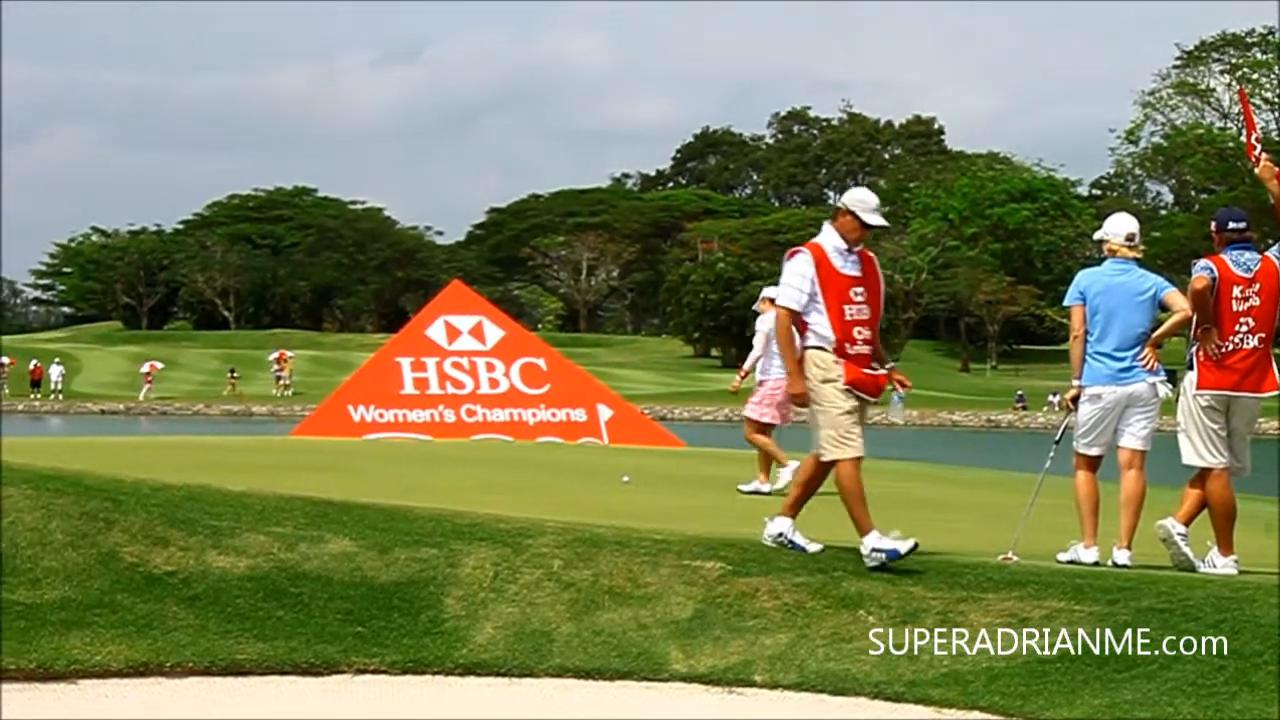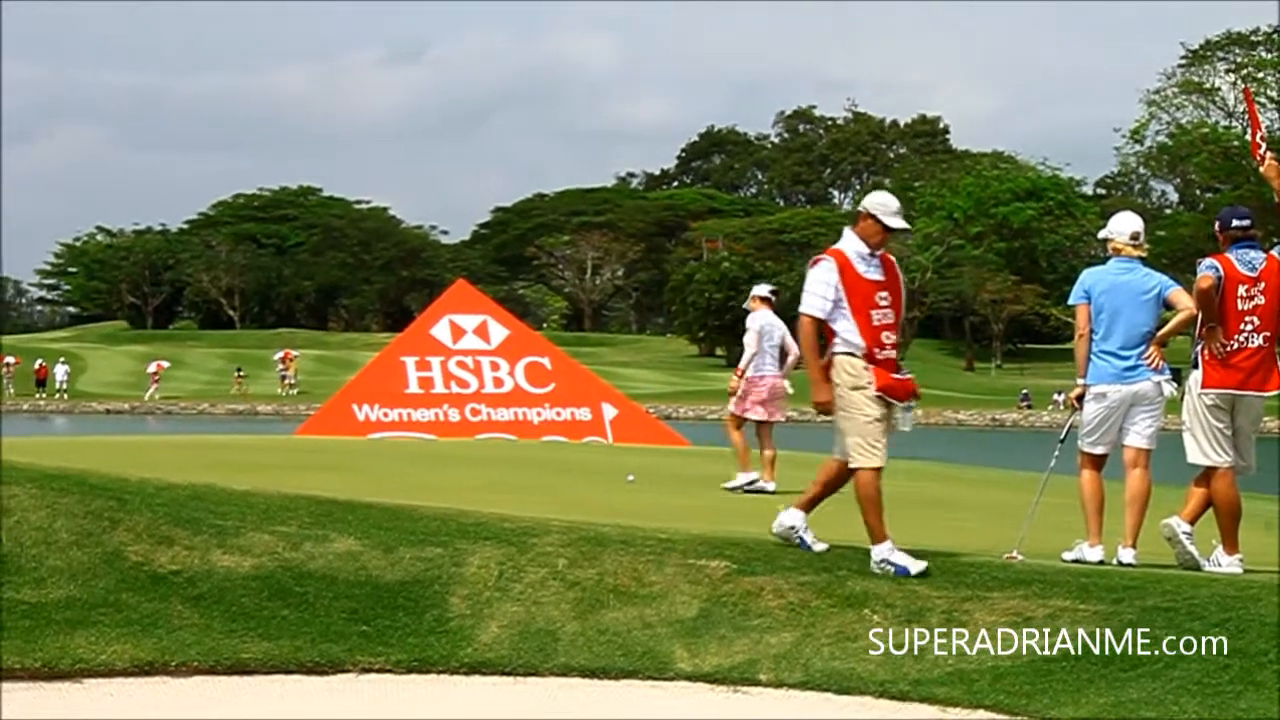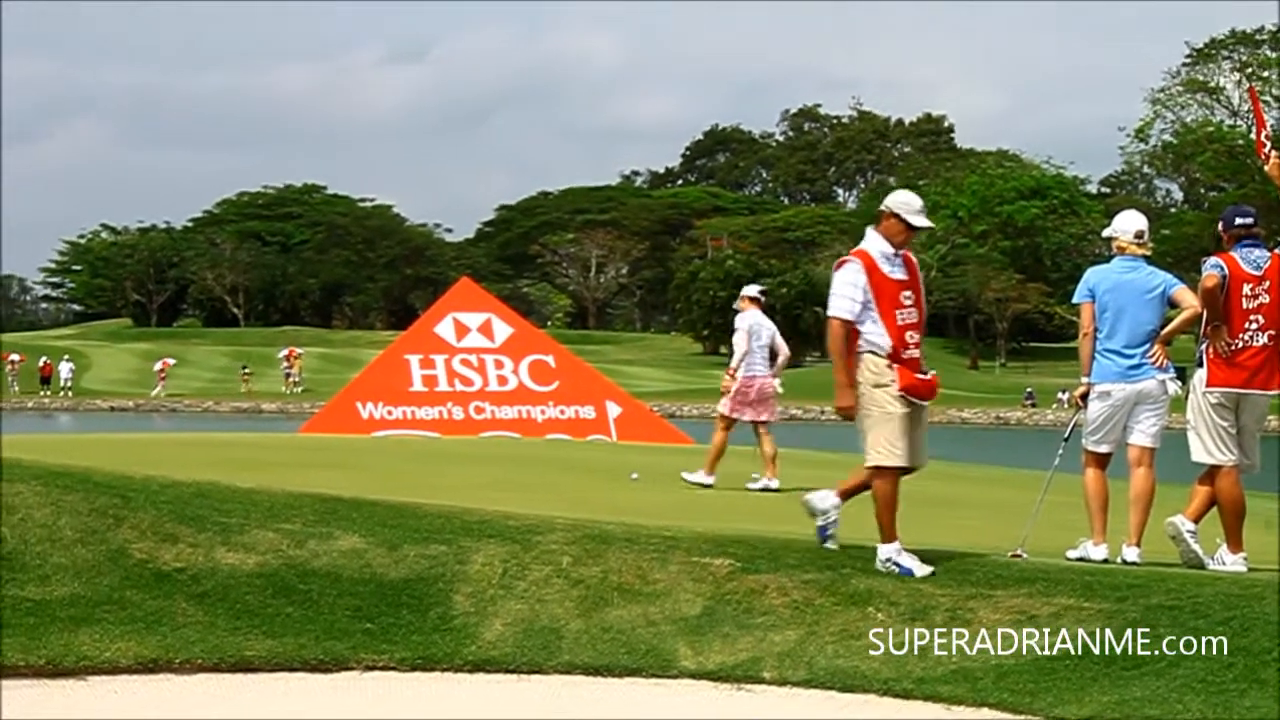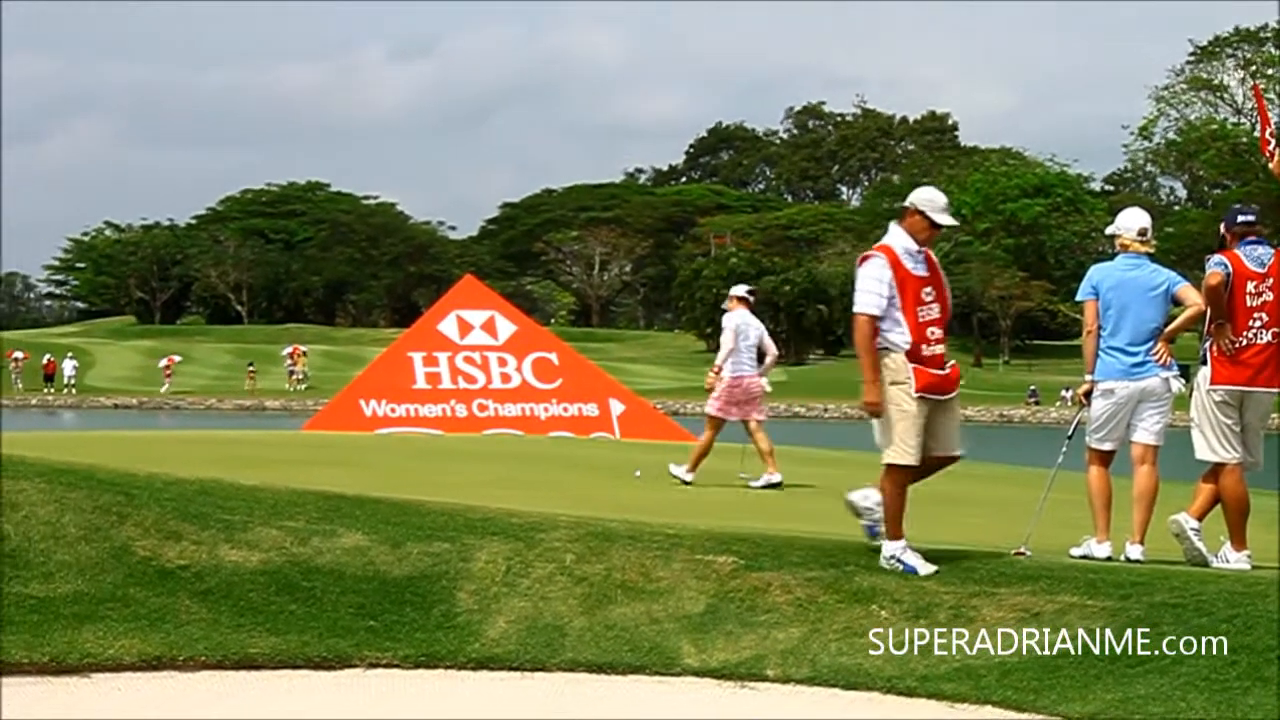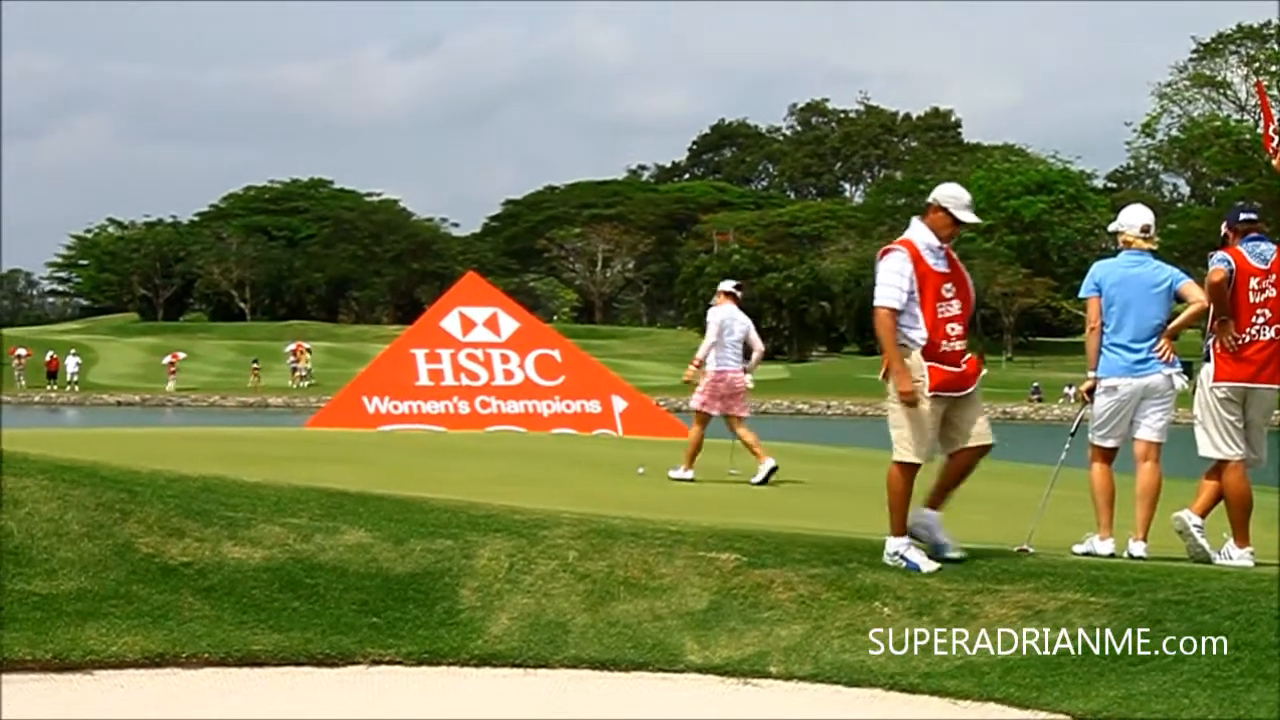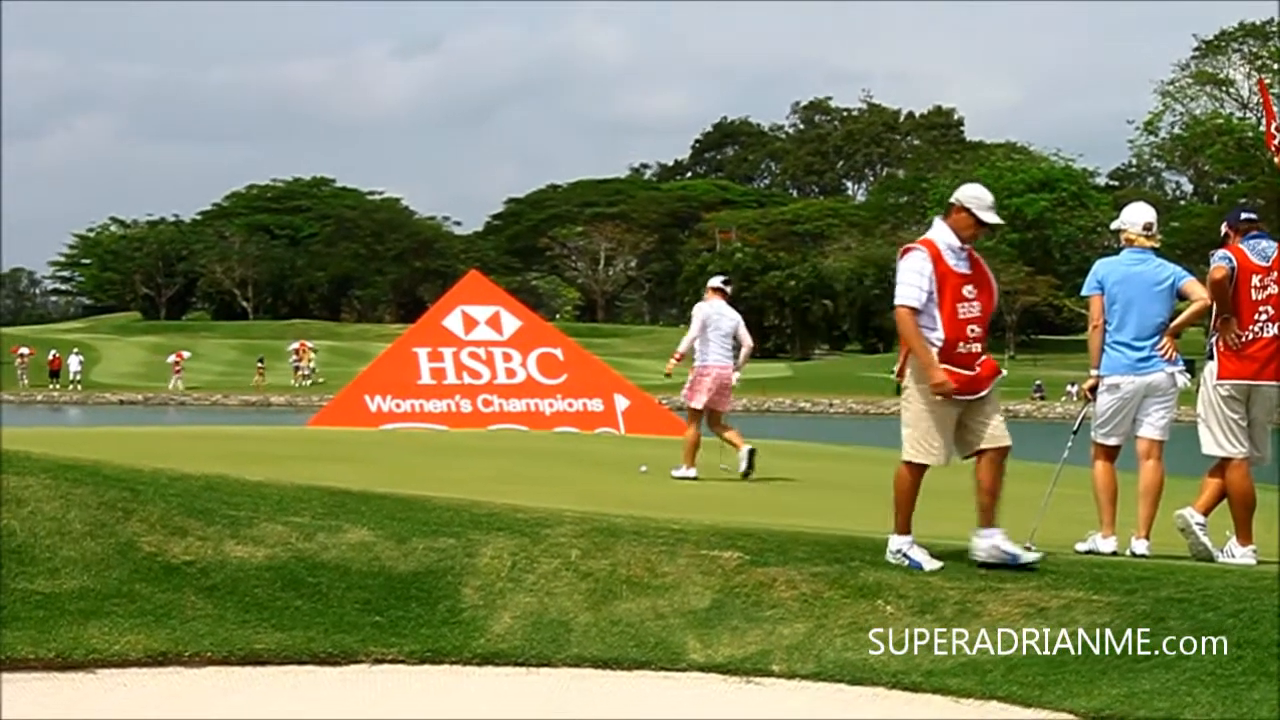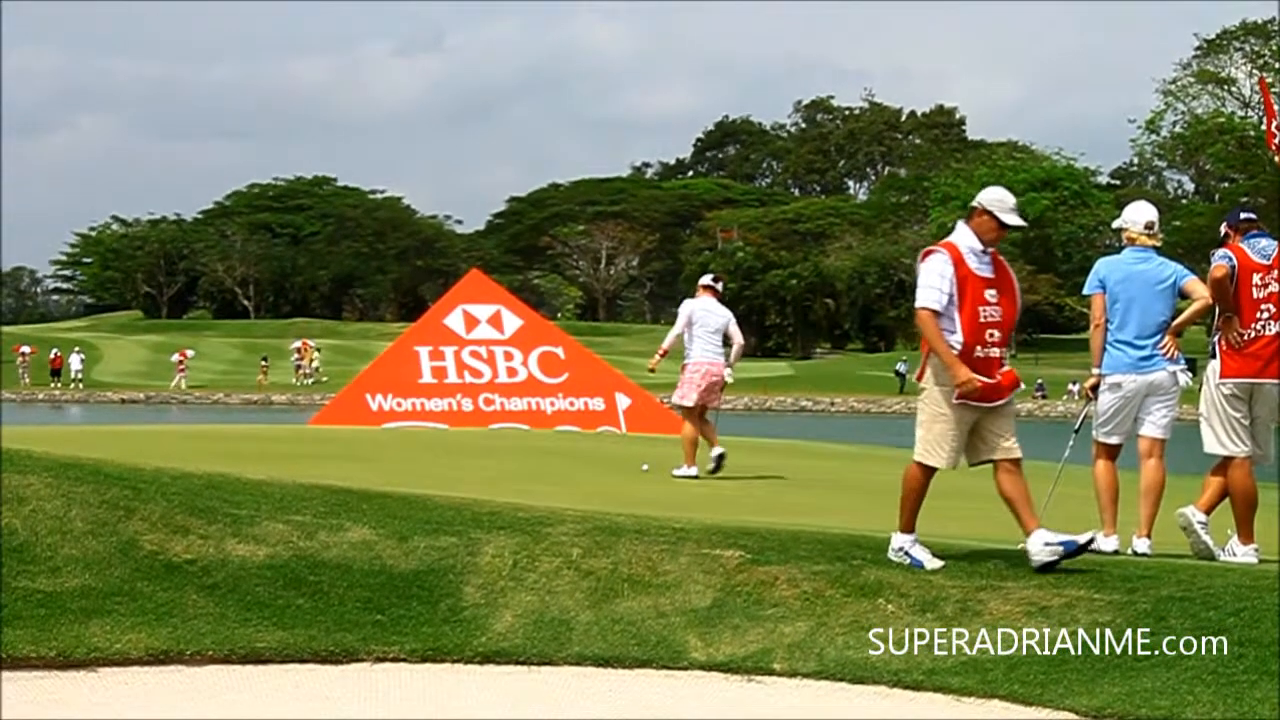
dt=0.1s
person 1, frame 1
left shoulder: (868, 262)
right shoulder: (808, 258)
right elbow: (784, 318)
left wrist: (887, 368)
right wrist: (793, 376)
left hip: (858, 371)
right hip: (826, 367)
left knee: (826, 453)
right knee: (846, 454)
left ankle: (781, 524)
right ankle: (871, 541)
person 1, frame 2
left shoulder: (888, 264)
right shoulder: (831, 266)
right elbow: (808, 325)
left wrist: (899, 374)
right wrist: (818, 383)
left hip: (883, 376)
right hip: (853, 373)
left knee: (852, 458)
right knee: (869, 461)
left ankle: (793, 517)
right ankle: (882, 550)
person 1, frame 3
left shoulder: (908, 263)
right shoulder: (857, 266)
right elbow: (836, 328)
left wrist: (918, 373)
right wrist: (843, 388)
left hip: (905, 375)
right hip: (877, 373)
left knee: (908, 461)
right knee: (888, 462)
left ankle: (829, 500)
right ankle: (890, 550)
person 1, frame 4
left shoulder: (928, 260)
right shoulder: (880, 261)
right elbow: (863, 324)
left wrist: (946, 368)
right wrist: (871, 384)
left hip: (934, 372)
right hip: (899, 373)
left knee: (947, 450)
right knee: (901, 460)
left ankle: (873, 499)
right ankle: (894, 545)
person 1, frame 5
left shoulder: (948, 257)
right shoulder: (901, 255)
right elbow: (883, 317)
left wrist: (963, 364)
right wrist: (900, 373)
left hip: (953, 370)
right hip: (918, 369)
left knee: (976, 444)
right knee: (909, 456)
left ankle: (927, 516)
right ankle: (898, 543)
person 1, frame 6
left shoulder: (972, 259)
right shoulder: (921, 255)
right elbow: (904, 315)
left wrist: (981, 365)
right wrist: (932, 368)
left hip: (973, 373)
right hip: (935, 374)
left knee: (994, 448)
right knee: (919, 458)
left ankle: (989, 538)
right ankle: (900, 541)
person 1, frame 7
left shoulder: (997, 263)
right shoulder: (943, 258)
right elbow: (925, 317)
left wrist: (1000, 372)
right wrist: (954, 367)
left hip: (992, 378)
right hip: (953, 376)
left knee: (1007, 459)
right knee: (929, 459)
left ankle: (1039, 542)
right ankle: (903, 540)
person 2, frame 1
left shoulder: (1210, 265)
left elbow: (1200, 286)
left wrist: (1206, 327)
left hip: (1208, 379)
left knee: (1215, 467)
right knee: (1221, 465)
left ankle: (1225, 556)
right ankle: (1180, 523)
person 2, frame 2
left shoulder: (1216, 263)
left elbow: (1204, 286)
left wrist: (1212, 326)
left hip: (1213, 379)
left knee: (1220, 467)
right knee: (1225, 466)
left ankle: (1230, 556)
right ankle: (1185, 522)
person 2, frame 3
left shoulder: (1220, 262)
left elbow: (1209, 285)
left wrist: (1217, 324)
left hip: (1218, 377)
left knee: (1225, 465)
right knee: (1229, 465)
left ankle: (1234, 554)
right ankle: (1189, 520)
person 2, frame 4
left shoulder: (1225, 260)
left elbow: (1213, 282)
left wrist: (1221, 322)
left hip: (1222, 375)
left knee: (1228, 462)
right knee: (1233, 461)
left ankle: (1238, 551)
right ankle: (1192, 518)
person 2, frame 5
left shoulder: (1227, 257)
left elbow: (1215, 279)
left wrist: (1224, 319)
left hip: (1226, 371)
left knee: (1232, 459)
right knee: (1236, 458)
left ankle: (1241, 548)
right ankle: (1195, 514)
person 2, frame 6
left shoulder: (1230, 254)
left elbow: (1218, 277)
left wrist: (1225, 316)
left hip: (1229, 370)
left knee: (1235, 457)
right knee: (1239, 456)
left ankle: (1243, 546)
right ankle: (1198, 512)
person 2, frame 7
left shoulder: (1230, 253)
left elbow: (1218, 276)
left wrist: (1228, 315)
left hip: (1232, 368)
left knee: (1238, 456)
right knee: (1241, 455)
left ankle: (1245, 545)
right ankle: (1200, 511)
person 3, frame 1
left shoulder: (1086, 279)
right shoulder: (1152, 282)
left elbow: (1078, 334)
right elbow: (1185, 310)
left wrist: (1076, 382)
right wrist: (1153, 341)
left hip: (1099, 383)
right hip: (1142, 382)
left knee: (1085, 465)
right knee: (1132, 465)
left ankle: (1088, 546)
right ankle: (1123, 549)
person 3, frame 2
left shoulder: (1090, 278)
right shoulder: (1156, 280)
left elbow: (1083, 333)
right elbow: (1189, 309)
left wrist: (1080, 381)
right wrist: (1159, 340)
left hip: (1104, 383)
right hip: (1147, 382)
left knee: (1090, 464)
right knee: (1137, 464)
left ankle: (1093, 545)
right ankle: (1128, 548)
person 3, frame 3
left shoulder: (1095, 276)
right shoulder: (1161, 279)
left elbow: (1087, 331)
right elbow: (1194, 307)
left wrist: (1085, 379)
right wrist: (1163, 338)
left hip: (1108, 381)
right hip: (1152, 380)
left knee: (1094, 462)
right knee: (1142, 462)
left ankle: (1098, 543)
right ankle: (1133, 546)
person 3, frame 4
left shoulder: (1098, 273)
right shoulder: (1164, 276)
left elbow: (1091, 329)
right elbow: (1198, 304)
left wrist: (1088, 377)
right wrist: (1167, 335)
left hip: (1112, 379)
right hip: (1155, 378)
left knee: (1098, 460)
right knee: (1145, 460)
left ankle: (1101, 541)
right ankle: (1136, 544)
person 3, frame 5
left shoulder: (1101, 270)
right shoulder: (1167, 273)
left elbow: (1094, 326)
right elbow: (1201, 301)
left wrist: (1091, 374)
right wrist: (1169, 332)
left hip: (1115, 376)
right hip: (1158, 375)
left knee: (1100, 457)
right knee: (1148, 457)
left ankle: (1104, 538)
right ankle: (1138, 541)
person 3, frame 6
left shoulder: (1103, 268)
right shoulder: (1170, 271)
left elbow: (1096, 324)
right elbow: (1203, 299)
left wrist: (1094, 372)
right wrist: (1172, 331)
left hip: (1118, 373)
right hip: (1161, 373)
left knee: (1103, 455)
right knee: (1150, 455)
left ankle: (1106, 536)
right ankle: (1141, 539)
person 3, frame 7
left shoulder: (1105, 267)
right shoulder: (1171, 269)
left elbow: (1098, 323)
right elbow: (1205, 298)
left wrist: (1095, 370)
right wrist: (1174, 329)
left hip: (1119, 372)
right hip: (1162, 371)
left knee: (1104, 453)
right knee: (1152, 454)
left ankle: (1108, 535)
right ankle: (1143, 538)
person 4, frame 1
left shoulder: (765, 320)
left elbow: (758, 351)
left wrist: (741, 375)
left hip: (769, 384)
right hip: (780, 383)
left knee: (751, 434)
right knee: (764, 434)
left ankle: (787, 465)
right ankle: (763, 481)
person 4, frame 2
left shoulder: (756, 317)
right shoulder: (778, 323)
left elbow: (752, 349)
right elbow: (794, 353)
left wrist: (737, 375)
right wrist: (781, 374)
left hip: (757, 380)
right hip: (774, 381)
left knee: (733, 426)
right knee: (764, 434)
left ankle: (746, 472)
right ankle: (767, 480)
person 4, frame 3
left shoulder: (744, 318)
right shoulder: (768, 323)
left elbow: (743, 347)
right elbow: (785, 353)
left wrist: (729, 374)
right wrist: (772, 375)
left hip: (746, 380)
right hip: (764, 382)
left knee: (722, 428)
right knee: (763, 432)
left ankle: (706, 474)
right ankle: (771, 478)
person 4, frame 4
left shoulder: (731, 317)
right shoulder: (757, 324)
left elbow: (729, 346)
right elbow: (773, 353)
left wrist: (714, 371)
right wrist: (760, 375)
left hip: (733, 380)
right hip: (751, 383)
left knee: (711, 429)
right knee: (755, 430)
left ankle: (688, 470)
right ankle: (772, 473)
person 4, frame 5
left shoulder: (717, 311)
right shoulder: (744, 318)
left elbow: (711, 340)
right elbow: (759, 349)
left wrist: (694, 365)
right wrist: (747, 371)
left hip: (717, 373)
right hip: (736, 376)
left knee: (699, 425)
right knee: (737, 426)
left ankle: (686, 469)
right ankle: (766, 462)
person 4, frame 6
left shoulder: (703, 307)
right shoulder: (734, 315)
left elbow: (693, 334)
right elbow: (749, 345)
left wrist: (675, 358)
right wrist: (737, 368)
left hip: (706, 368)
right hip: (725, 371)
left knee: (693, 421)
right knee: (715, 423)
left ankle: (688, 467)
right ankle: (744, 448)
person 4, frame 7
left shoulder: (691, 304)
right shoulder: (725, 312)
left elbow: (677, 331)
right elbow: (739, 342)
left wrist: (659, 354)
right wrist: (729, 366)
left hip: (696, 365)
right hip: (716, 367)
left knee: (689, 419)
right knee: (699, 418)
left ankle: (690, 466)
right ankle: (716, 449)
